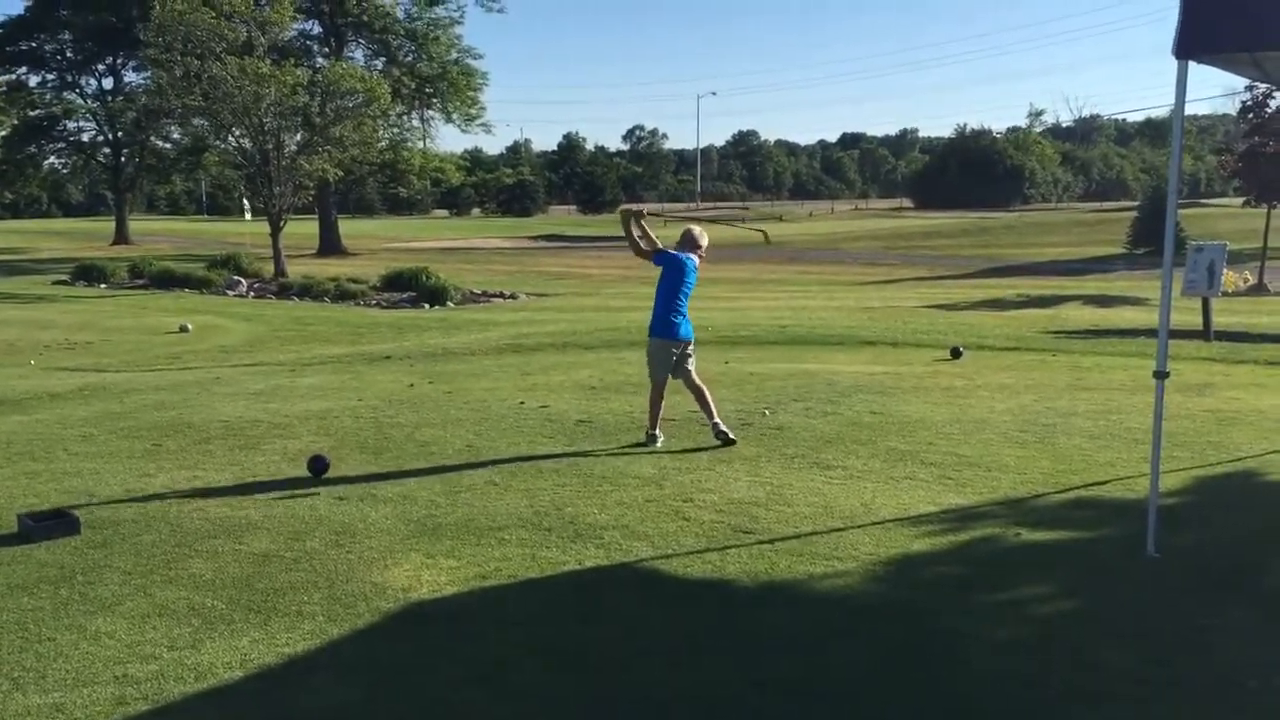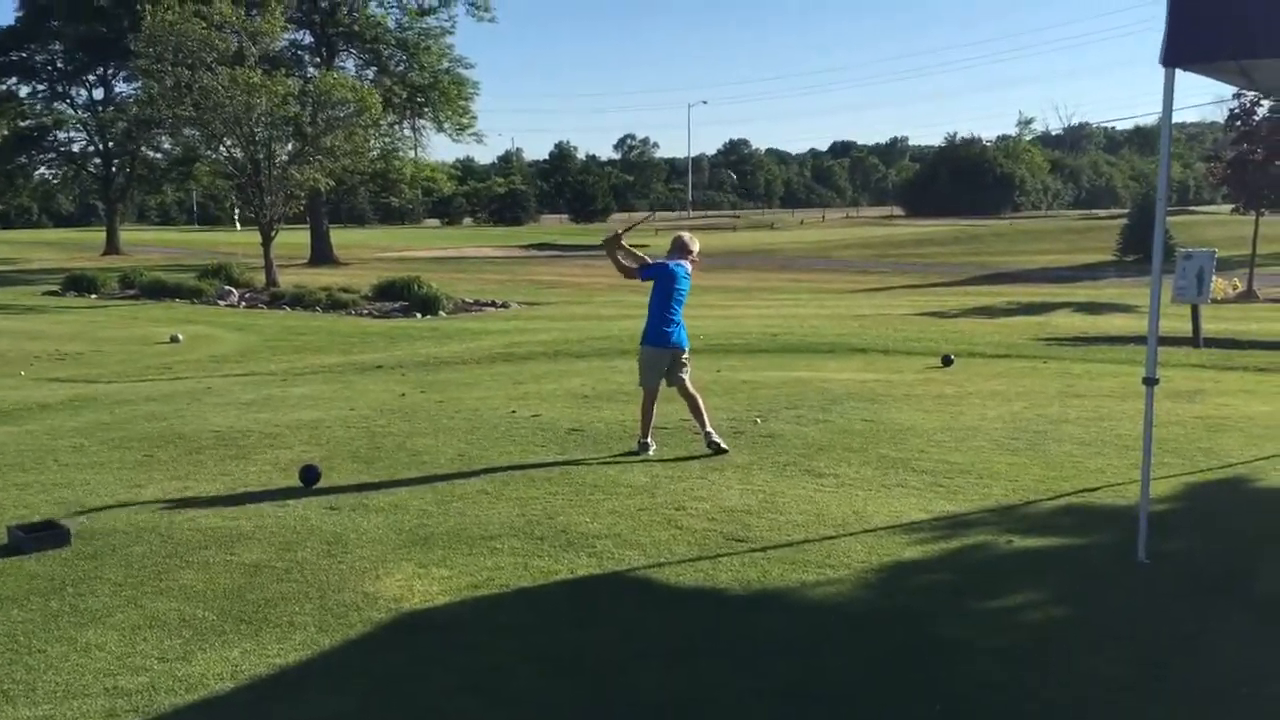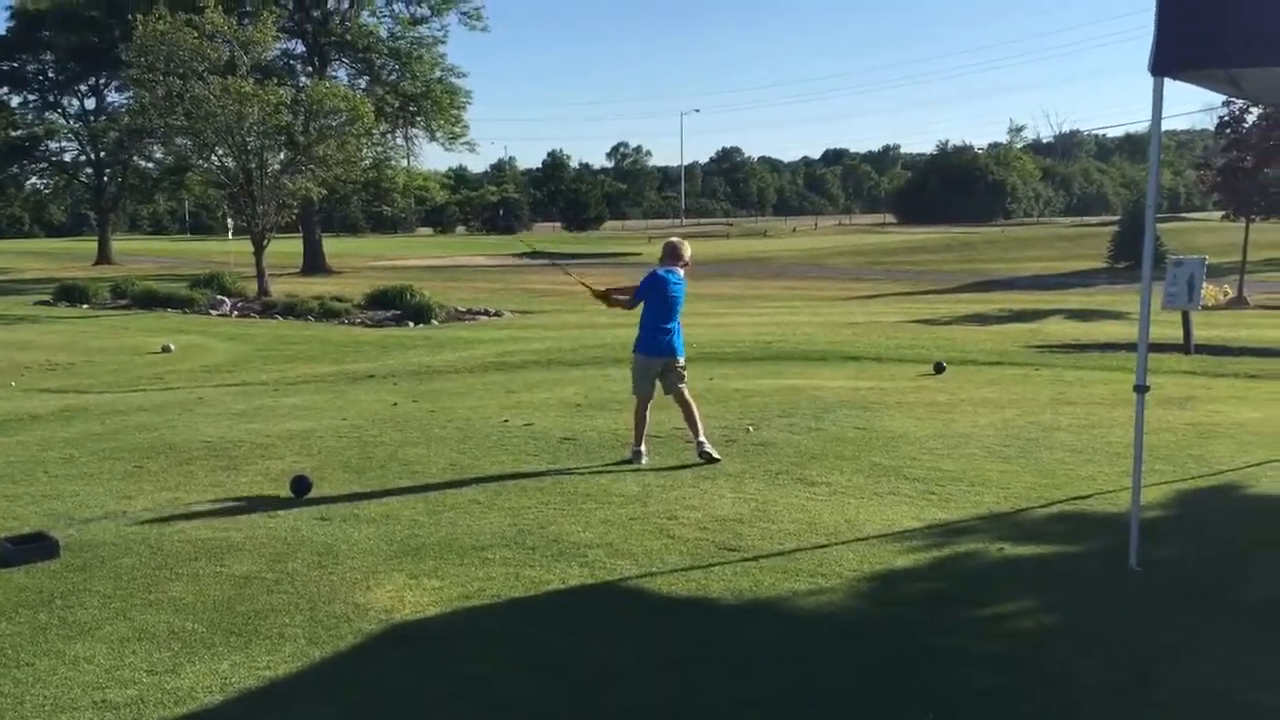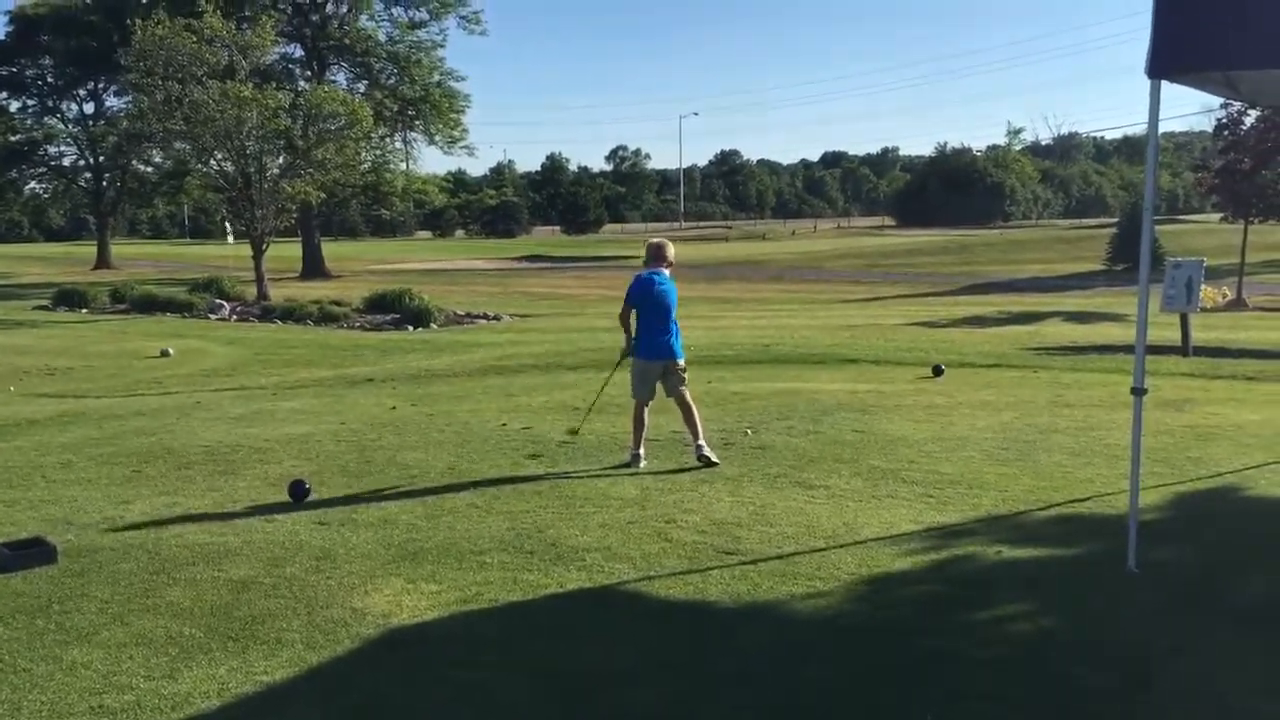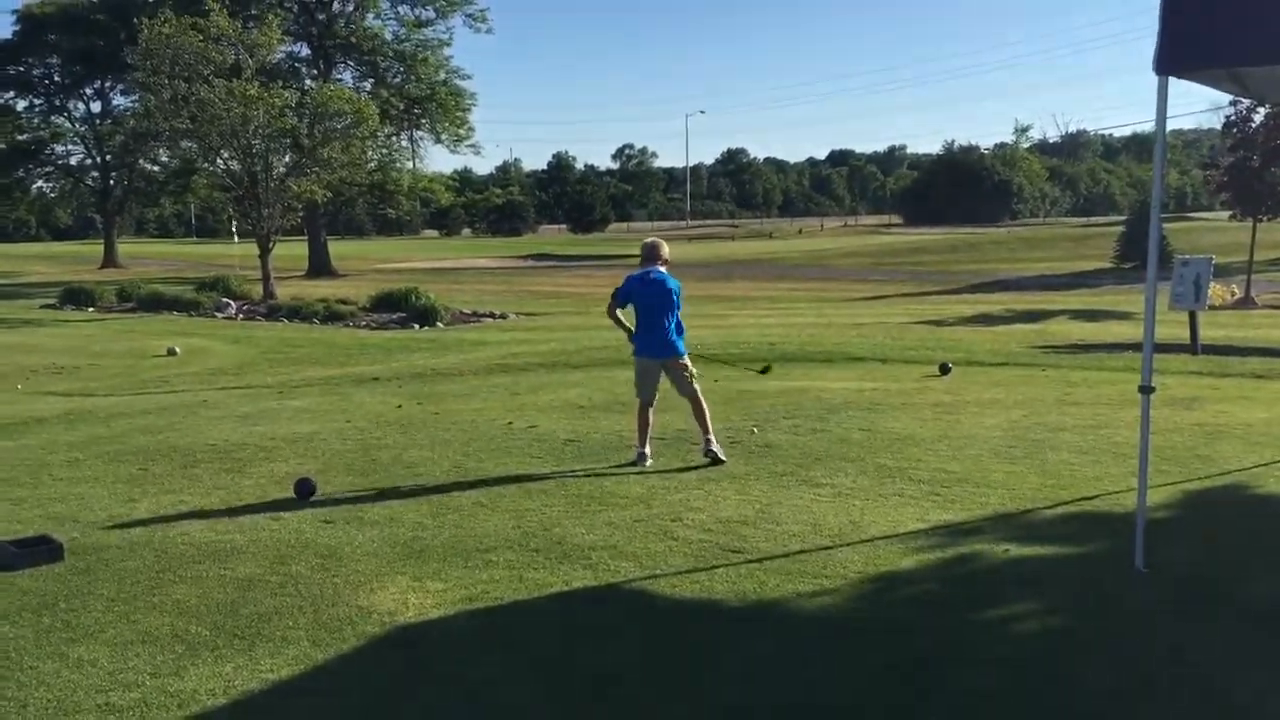
dt=0.2s
person 1, frame 1
left shoulder: (676, 260)
right shoulder: (692, 265)
left elbow: (642, 252)
right elbow: (658, 250)
left wrist: (630, 224)
right wrist: (639, 224)
left hip: (663, 331)
right hip: (683, 333)
left knee: (658, 383)
right knee: (692, 380)
left ankle: (654, 432)
right ankle: (716, 424)
person 1, frame 2
left shoulder: (667, 269)
right shoulder: (685, 273)
left elbow: (630, 272)
right elbow: (649, 265)
left wrist: (612, 250)
right wrist: (622, 246)
left hip: (657, 340)
right hip: (678, 341)
left knee: (650, 392)
right knee: (686, 388)
left ankle: (645, 442)
right ankle: (709, 434)
person 1, frame 3
left shoulder: (657, 276)
right shoulder: (679, 280)
left elbow: (630, 303)
left wrist: (608, 297)
right wrist: (610, 293)
left hip: (648, 349)
right hip: (674, 350)
left knee: (643, 400)
right knee: (682, 396)
left ankle: (638, 449)
right ankle: (701, 442)
person 1, frame 4
left shoulder: (642, 280)
right shoulder: (670, 282)
left elbow: (625, 314)
left wrist: (628, 340)
left hip: (646, 352)
right hip: (672, 352)
left knee: (642, 402)
right knee: (683, 399)
left ankle: (637, 453)
right ankle: (701, 446)
person 1, frame 5
left shoulder: (632, 282)
right shoulder: (673, 284)
left elbow: (612, 310)
right elbow: (675, 313)
left wrist: (630, 332)
left hip: (646, 351)
right hip: (674, 349)
left knee: (646, 402)
right knee: (694, 395)
left ankle: (643, 452)
right ankle: (709, 442)
